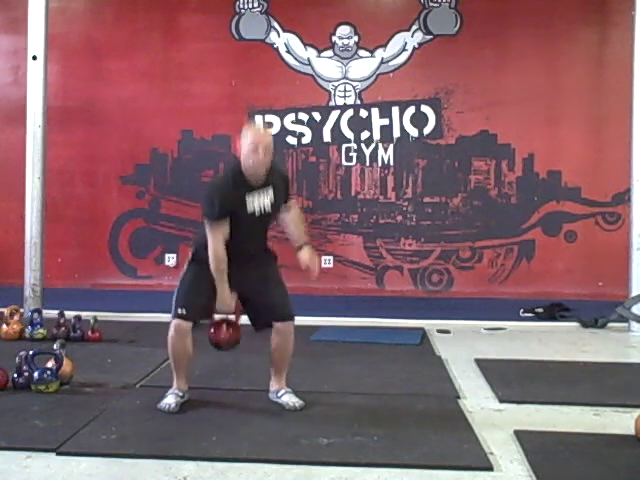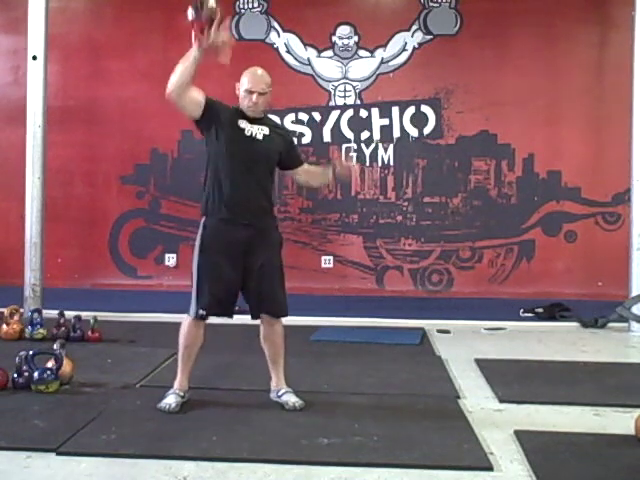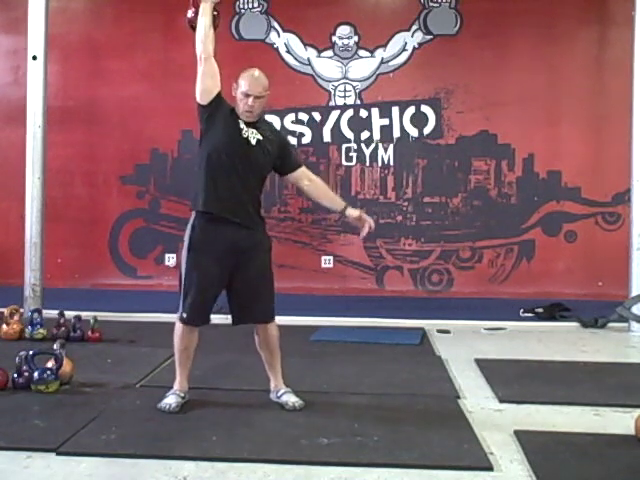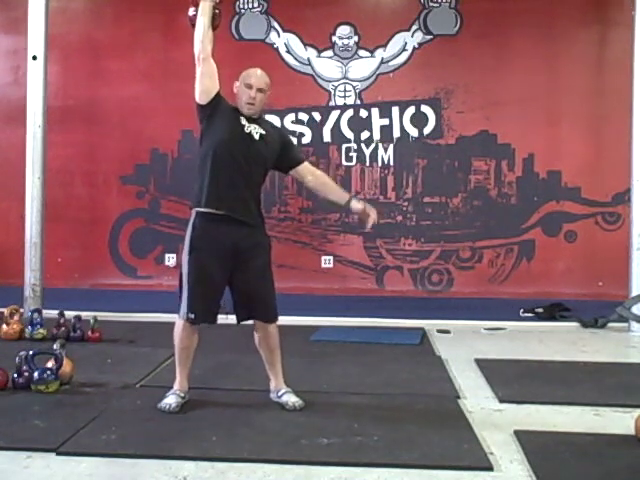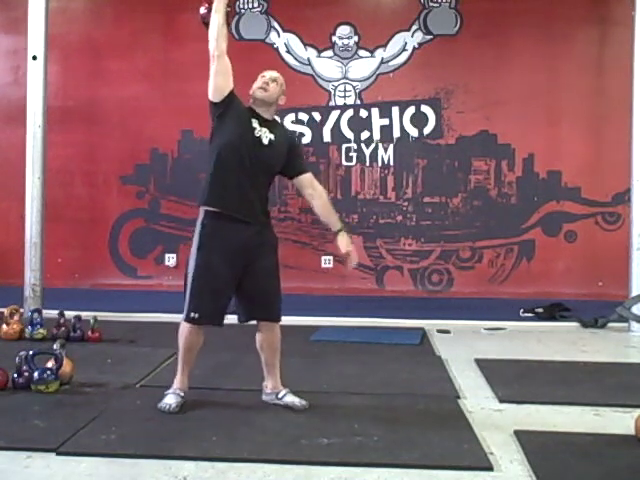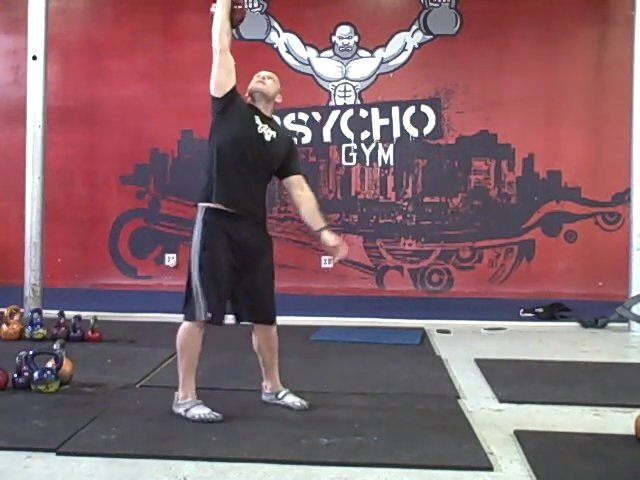
dt=0.5s
person 1, frame 1
left shoulder: (278, 178)
right shoulder: (221, 187)
left elbow: (287, 210)
right elbow: (216, 246)
left wrist: (303, 247)
right wrist: (223, 292)
left hip: (257, 263)
right hip: (209, 262)
left knee: (283, 322)
right knee: (181, 322)
left ankle: (279, 385)
right ankle: (179, 388)
person 1, frame 2
left shoulder: (278, 135)
right shoulder: (217, 116)
left elbow: (304, 175)
right elbow: (174, 91)
left wrist: (334, 171)
right wrist: (199, 50)
left hip: (261, 234)
right hip: (219, 228)
left knee: (271, 312)
right knee: (198, 312)
left ankle: (279, 385)
right ankle: (180, 386)
person 1, frame 3
left shoulder: (273, 139)
right shoulder: (215, 114)
left elbow: (307, 180)
right elbow: (204, 56)
left wrist: (345, 208)
left hip: (251, 236)
right hip: (207, 230)
left knee: (263, 316)
right knee: (189, 314)
left ankle: (278, 386)
right ankle: (180, 387)
person 1, frame 4
left shoulder: (274, 137)
right shoulder: (216, 113)
left elbow: (309, 175)
right elbow: (202, 57)
left wrist: (350, 199)
left hip: (251, 233)
right hip: (207, 228)
left knee: (264, 314)
right knee: (190, 312)
left ankle: (278, 385)
right ankle: (180, 387)
person 1, frame 5
left shoulder: (285, 140)
right shoulder: (229, 111)
left elbow: (311, 188)
right elbow: (217, 54)
left wrist: (339, 231)
left hip: (259, 233)
right hip: (216, 226)
left knee: (268, 315)
right knee: (196, 313)
left ankle: (273, 387)
right ankle: (179, 386)
person 1, frame 6
left shoulder: (282, 140)
right shoulder: (229, 108)
left elbow: (299, 189)
right elbow: (221, 50)
left wrist: (323, 230)
left hip: (255, 230)
right hip: (215, 224)
left knee: (263, 316)
right knee: (199, 314)
left ankle: (272, 387)
right ankle: (185, 396)
